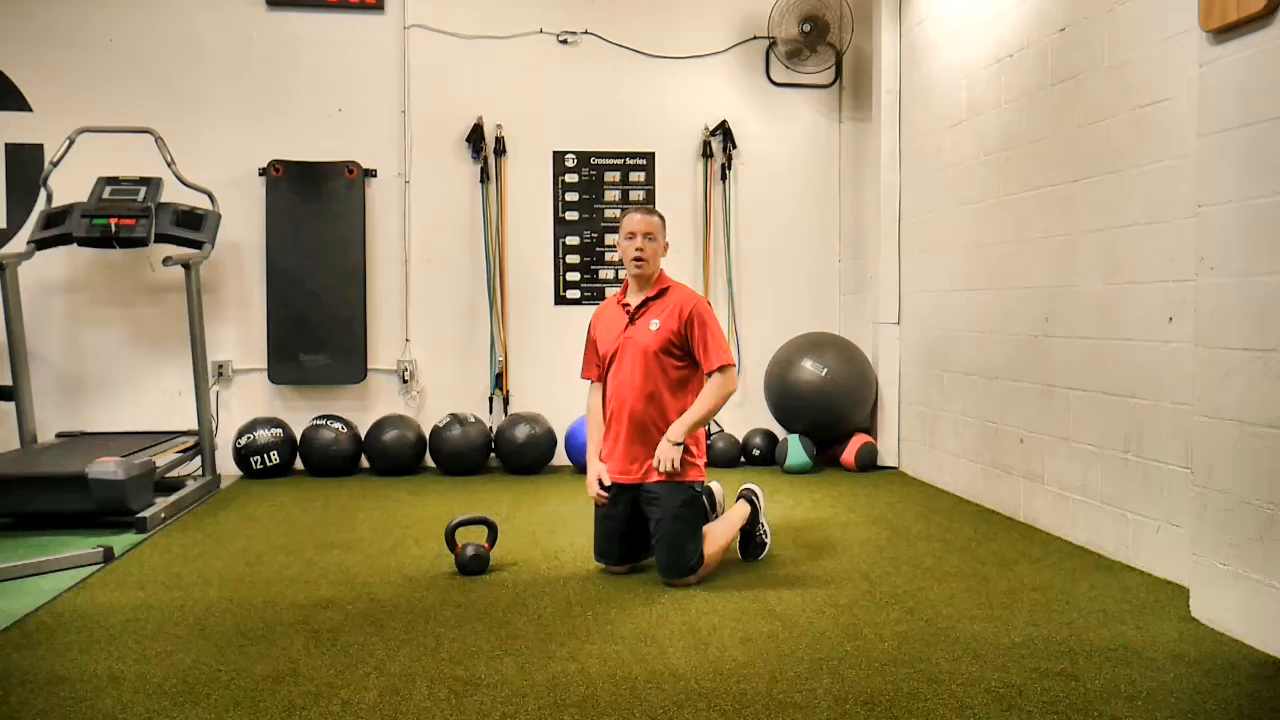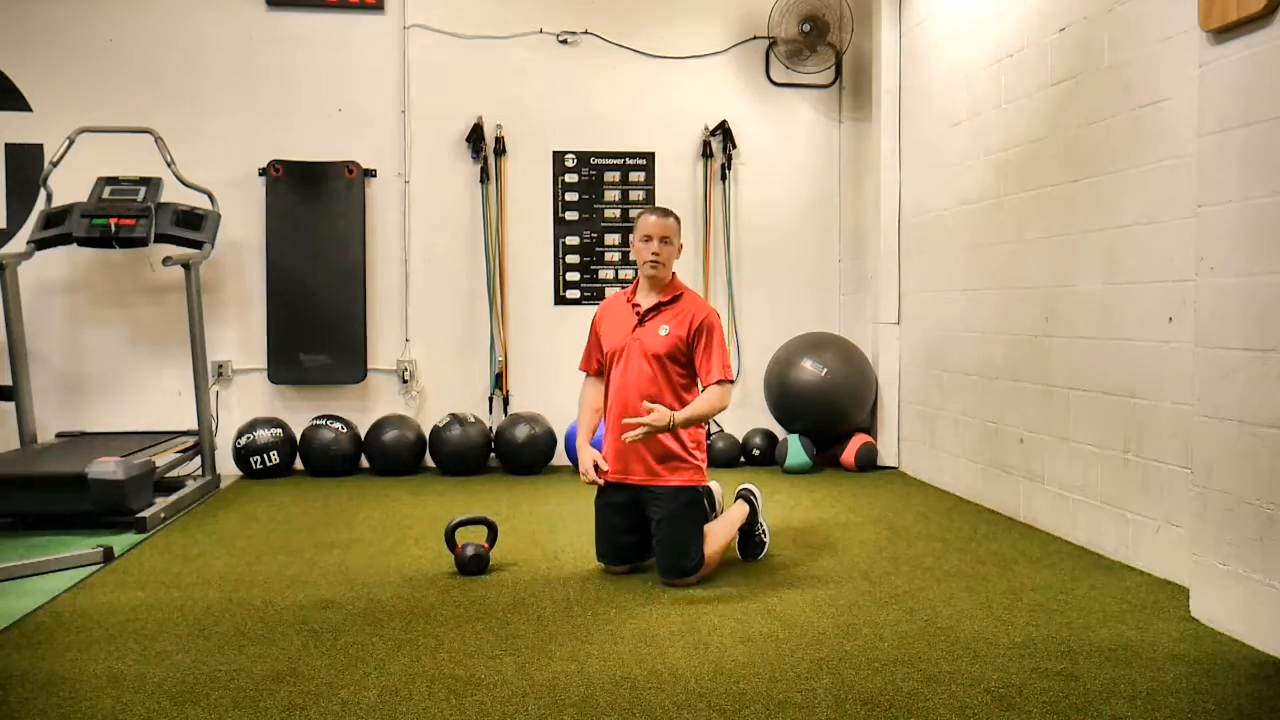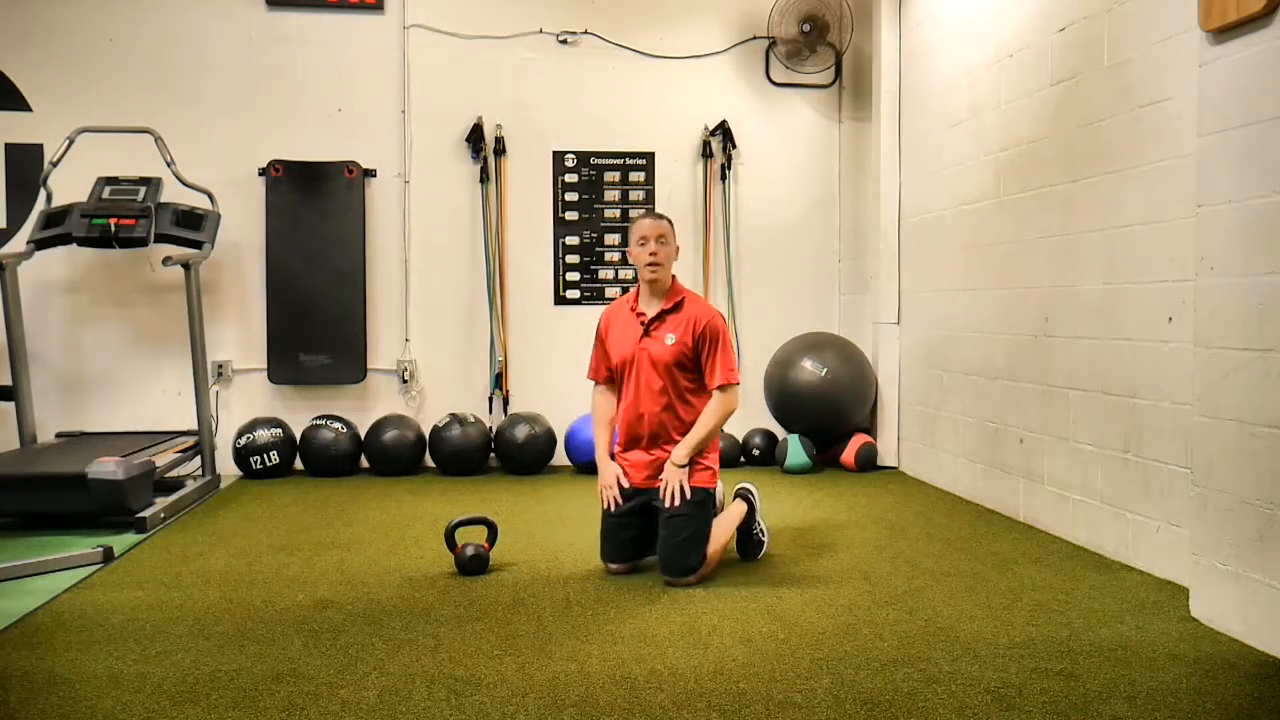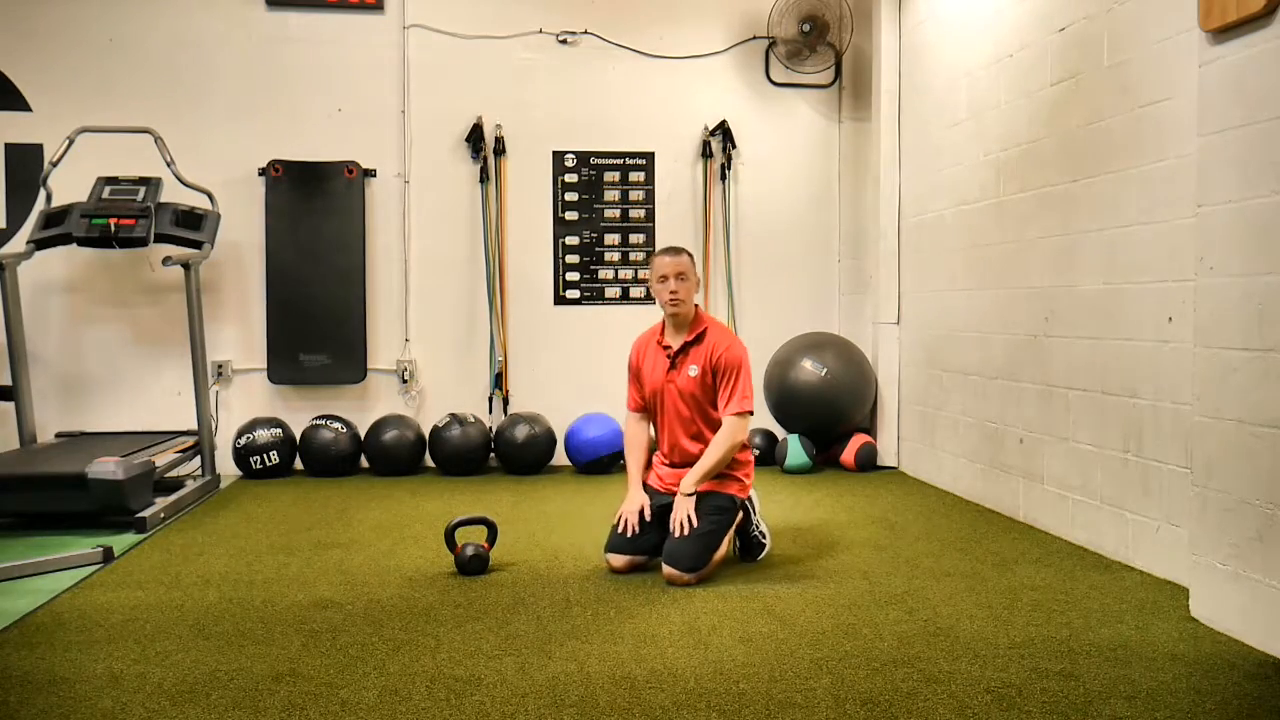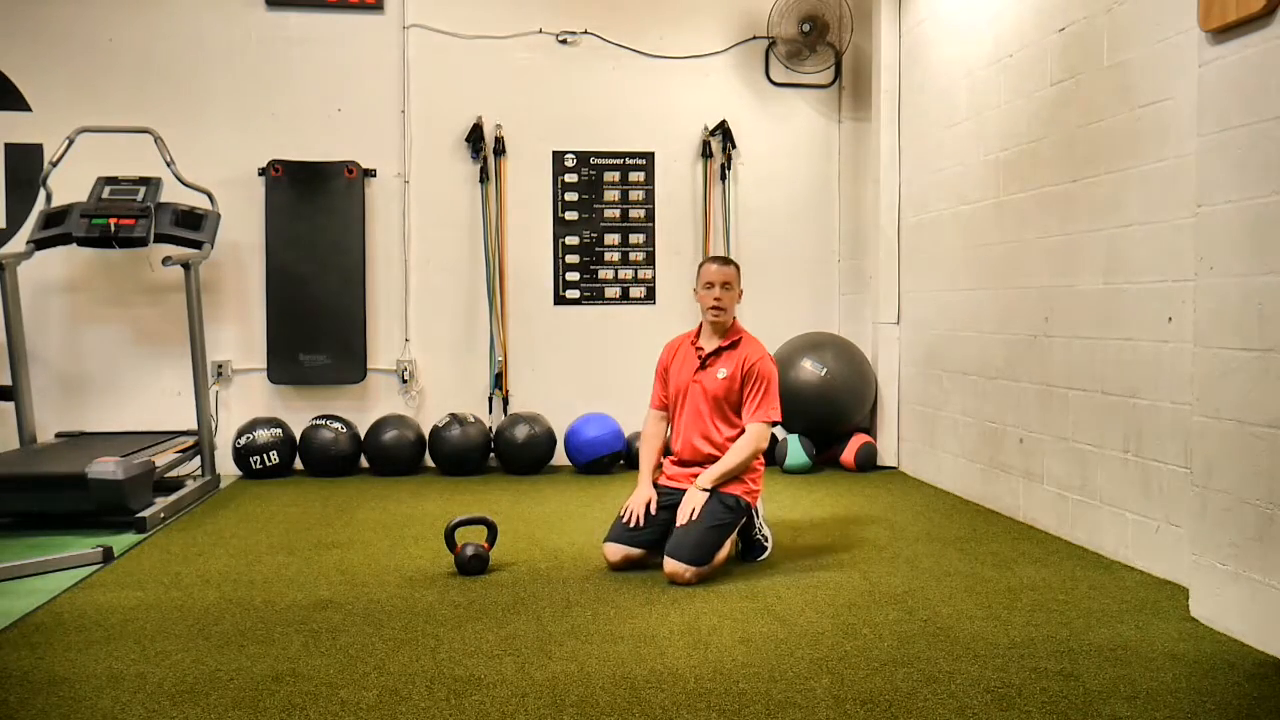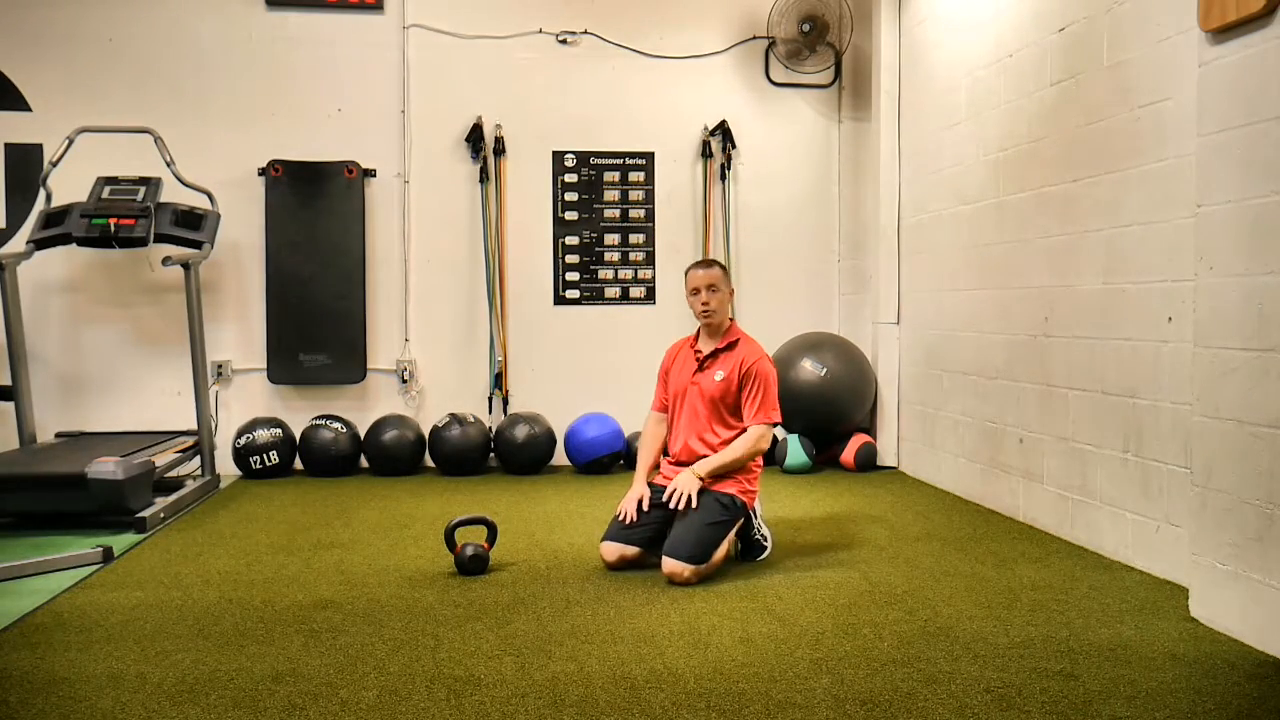
dt=0.5s
person 1, frame 1
left shoulder: (688, 305)
right shoulder: (603, 315)
left elbow: (724, 380)
right elbow: (598, 389)
left wrist: (676, 434)
right wrist: (593, 458)
left hip: (670, 465)
right hip: (617, 468)
left knee: (680, 574)
right knee: (615, 564)
left ankle: (745, 510)
right ankle: (703, 502)
person 1, frame 2
left shoulder: (698, 314)
right shoulder: (608, 310)
left elbow: (720, 393)
right elbow: (595, 381)
left wrist: (672, 420)
right wrist: (583, 442)
left hip: (674, 468)
right hip: (618, 468)
left knee: (680, 575)
right knee: (617, 564)
left ankle: (743, 509)
right ankle: (701, 505)
person 1, frame 3
left shoulder: (703, 318)
right shoulder: (612, 317)
left elbow: (726, 398)
right elbow: (604, 389)
left wrist: (679, 458)
right wrist: (603, 457)
left hip: (686, 467)
right hip: (629, 469)
left knee: (680, 574)
right knee: (617, 563)
left ankle: (741, 510)
right ankle: (702, 511)
person 1, frame 4
left shoulder: (724, 346)
right shoulder: (642, 348)
left elbow: (736, 431)
right elbow: (637, 419)
left wrist: (689, 488)
right wrist: (634, 487)
left hip: (718, 478)
right hip: (663, 478)
left knee: (679, 571)
right knee: (619, 559)
left ankle: (739, 518)
right ankle: (681, 530)
person 1, frame 5
left shoulder: (755, 358)
right shoulder: (674, 350)
left elbow: (757, 439)
right elbow: (656, 419)
left wrist: (704, 484)
right wrist: (645, 482)
left hip: (727, 483)
right hip: (674, 479)
left knee: (680, 569)
right knee: (616, 553)
left ankle: (739, 527)
right ankle: (690, 531)
person 1, frame 6
left shoulder: (752, 359)
right shoulder: (675, 354)
left elbow: (760, 438)
right elbow: (658, 421)
left wrist: (699, 472)
right wrist: (640, 480)
left hip: (724, 483)
right hip: (672, 479)
left knee: (679, 569)
right knee: (613, 553)
left ankle: (738, 529)
right ankle: (704, 531)
